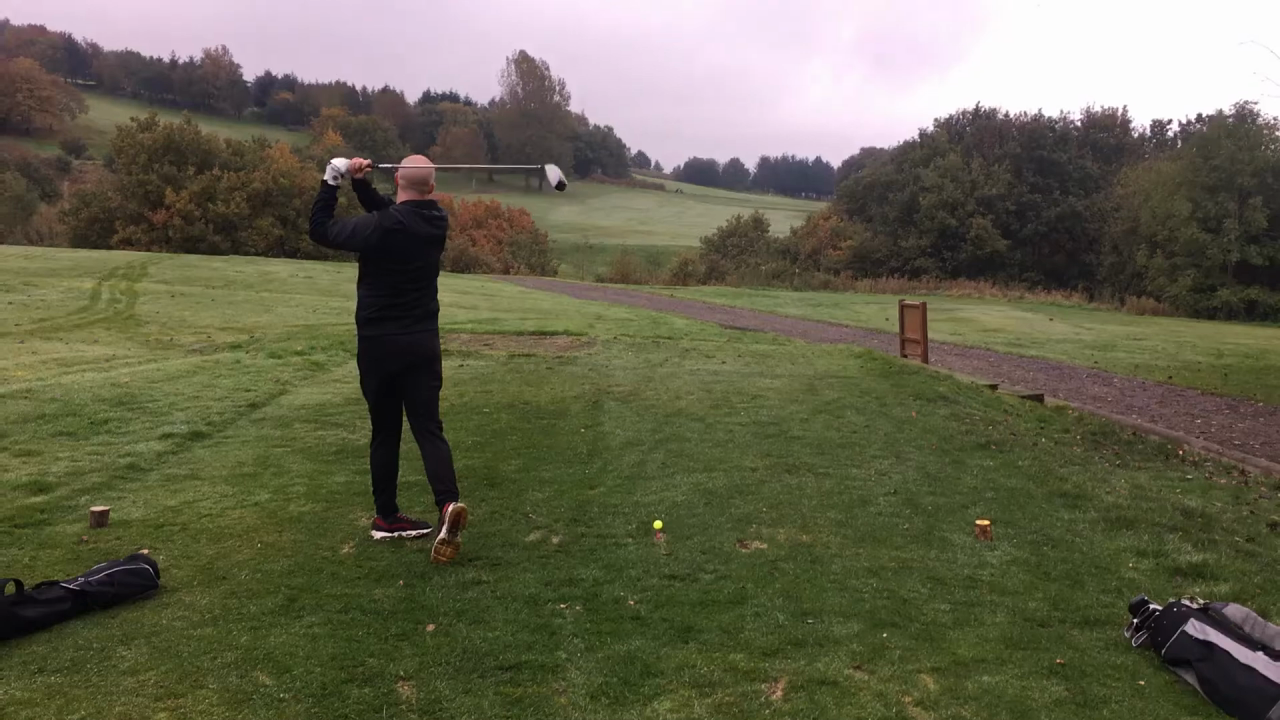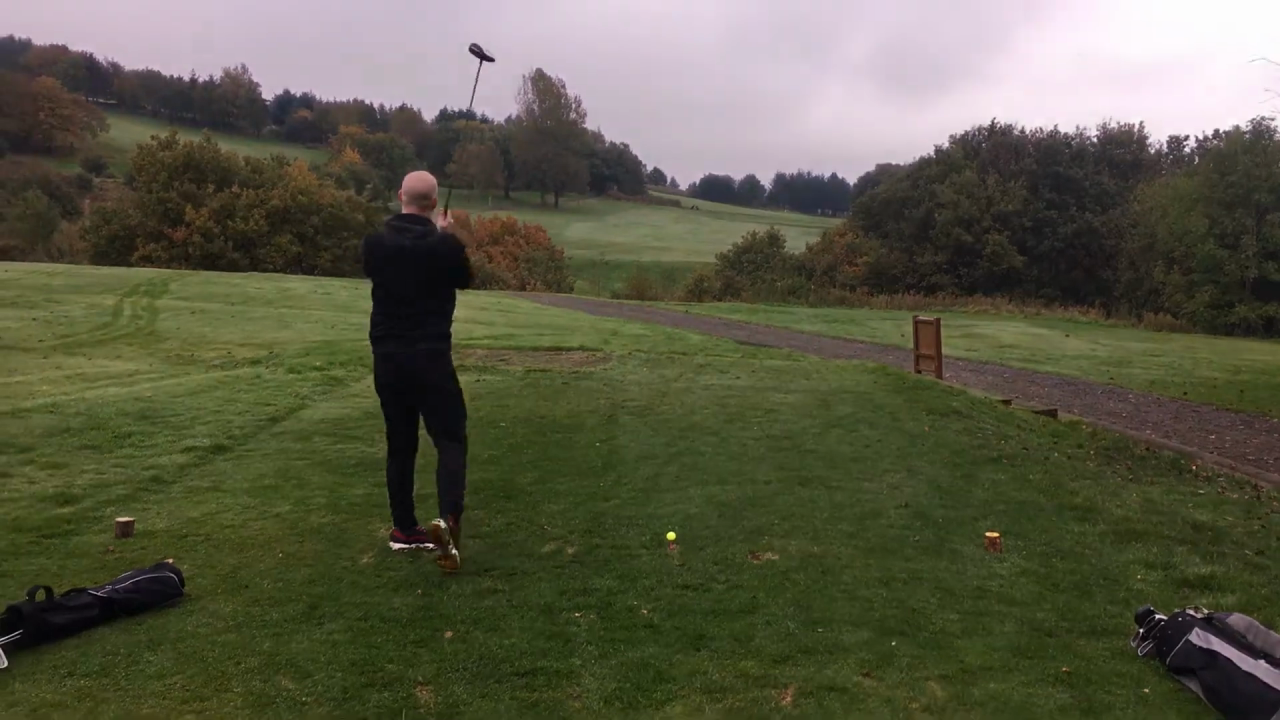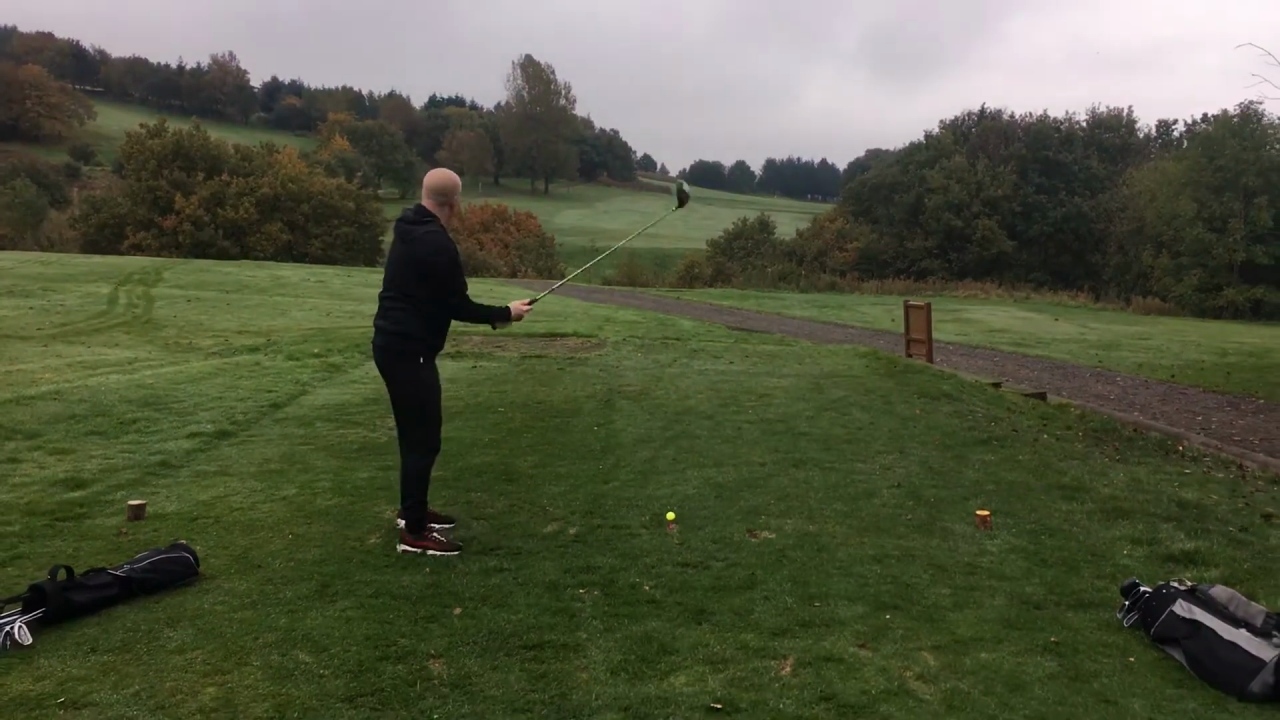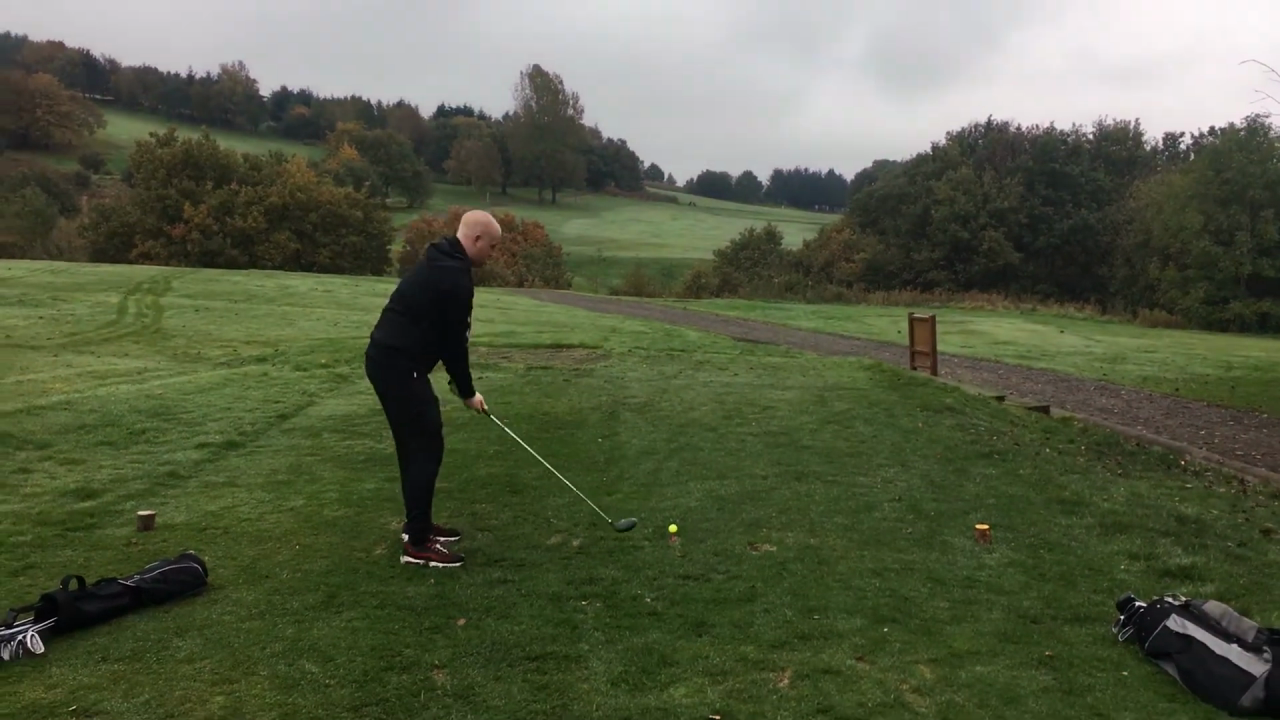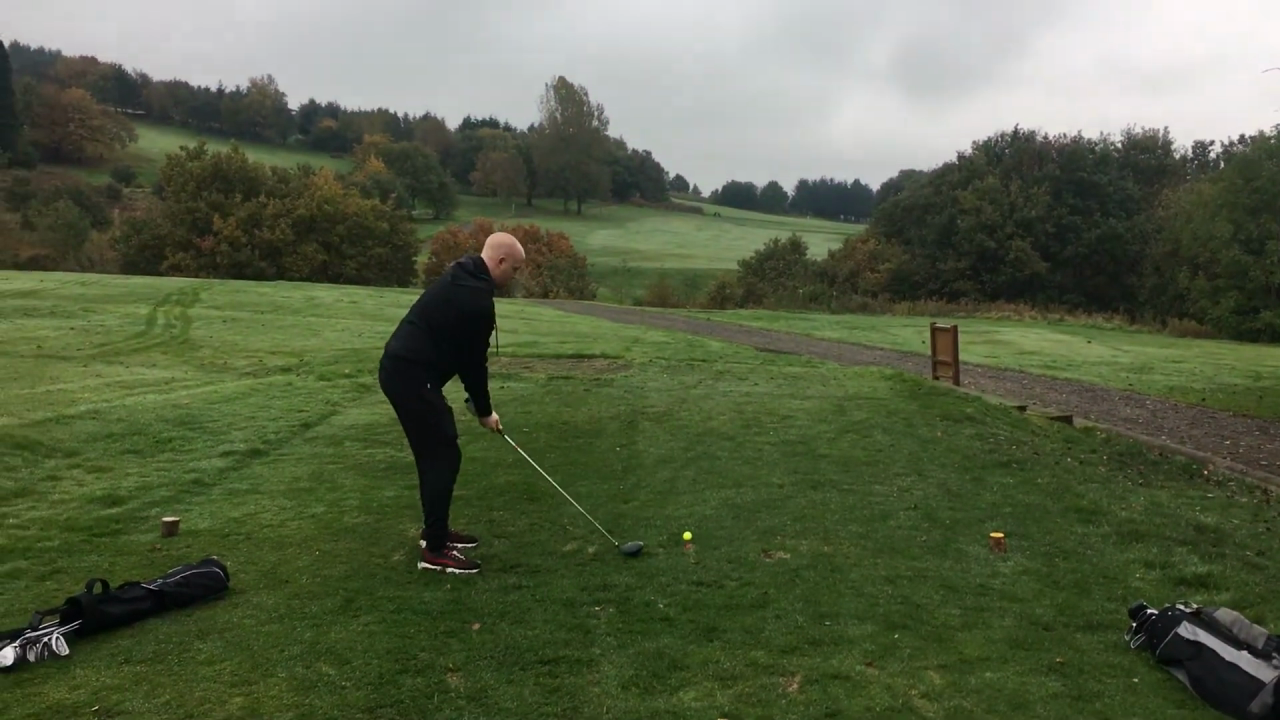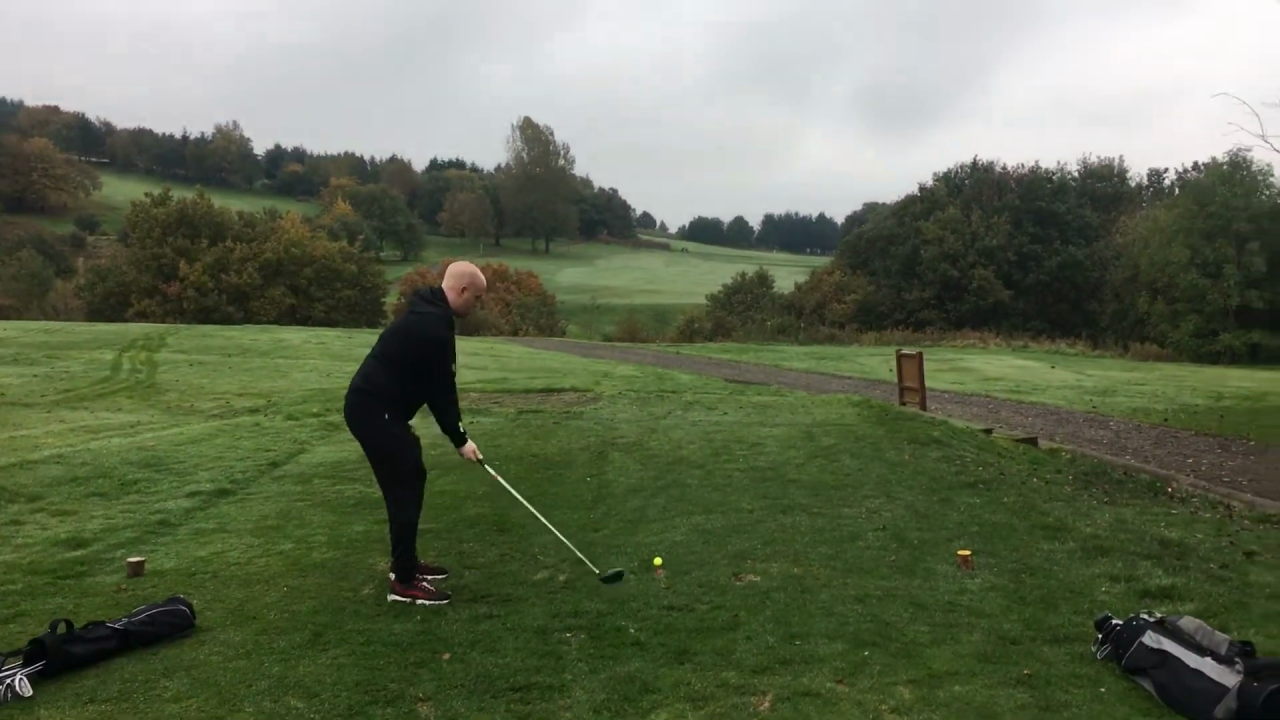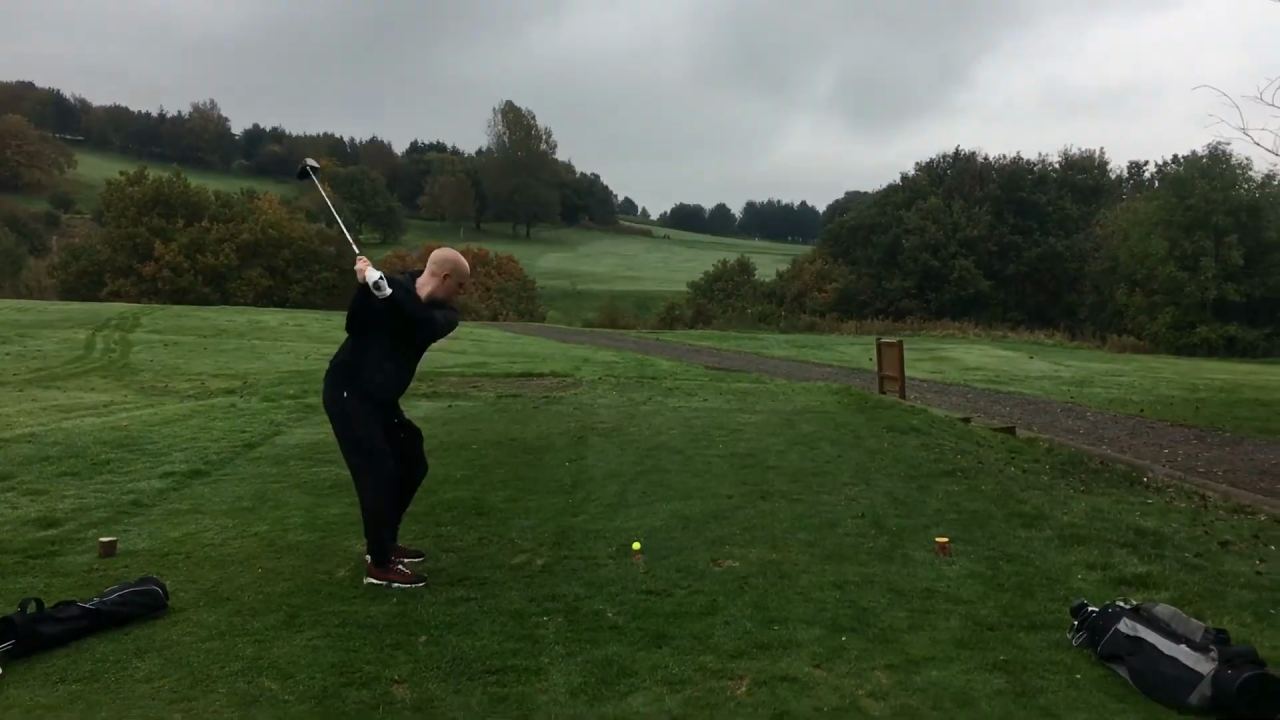
dt=0.5s
person 1, frame 1
left shoulder: (380, 228)
right shoulder: (436, 223)
left elbow: (320, 230)
left wrist: (333, 177)
right wrist: (359, 181)
left hip: (379, 343)
right hip: (422, 341)
left knee: (384, 430)
right knee: (428, 427)
left ankle: (386, 516)
right ankle: (448, 502)
person 1, frame 2
left shoulder: (375, 244)
right shoulder: (443, 245)
right elbow: (463, 279)
left hip: (387, 357)
right hip: (428, 357)
left knee: (400, 444)
right knee: (451, 437)
left ankle: (404, 527)
right ankle: (447, 517)
person 1, frame 3
left shoulder: (409, 232)
right shoulder: (436, 243)
right elbow: (457, 306)
left wrist: (494, 315)
right wrist: (505, 312)
left hip: (394, 343)
right hip: (410, 350)
left knee: (416, 432)
right knee: (422, 438)
left ankle: (412, 509)
right ankle: (413, 532)
person 1, frame 4
left shoulder: (438, 262)
right shoulder: (455, 279)
right elbow: (454, 341)
left wrist: (460, 384)
right wrist: (468, 391)
left hip: (388, 358)
right hip: (399, 365)
left knee: (418, 445)
right knee: (426, 448)
left ankle: (417, 523)
right ankle: (418, 542)
person 1, frame 5
left shoulder: (461, 278)
right shoulder: (476, 300)
right elbow: (473, 360)
left wrist: (478, 403)
right wrist: (484, 410)
left hip: (401, 367)
right hip: (412, 376)
left knee: (435, 453)
right knee: (443, 456)
left ankle: (435, 530)
right ankle: (435, 549)
person 1, frame 6
left shoulder: (437, 319)
right shoulder: (429, 326)
left elbow: (443, 380)
right elbow: (436, 390)
left wrist: (458, 432)
right wrist: (459, 439)
left hip: (383, 407)
right hip: (373, 410)
left knee: (410, 480)
right knee: (404, 488)
left ankle: (405, 562)
right ankle: (404, 581)
person 1, frame 7
left shoulder: (444, 312)
right shoulder: (393, 288)
left elbow: (425, 325)
right elbow: (356, 328)
left wrist: (380, 287)
right wrist: (365, 286)
left hip: (383, 399)
right hip: (348, 392)
left knee: (412, 465)
right knee: (377, 474)
left ankle: (384, 543)
right ankle: (380, 564)
